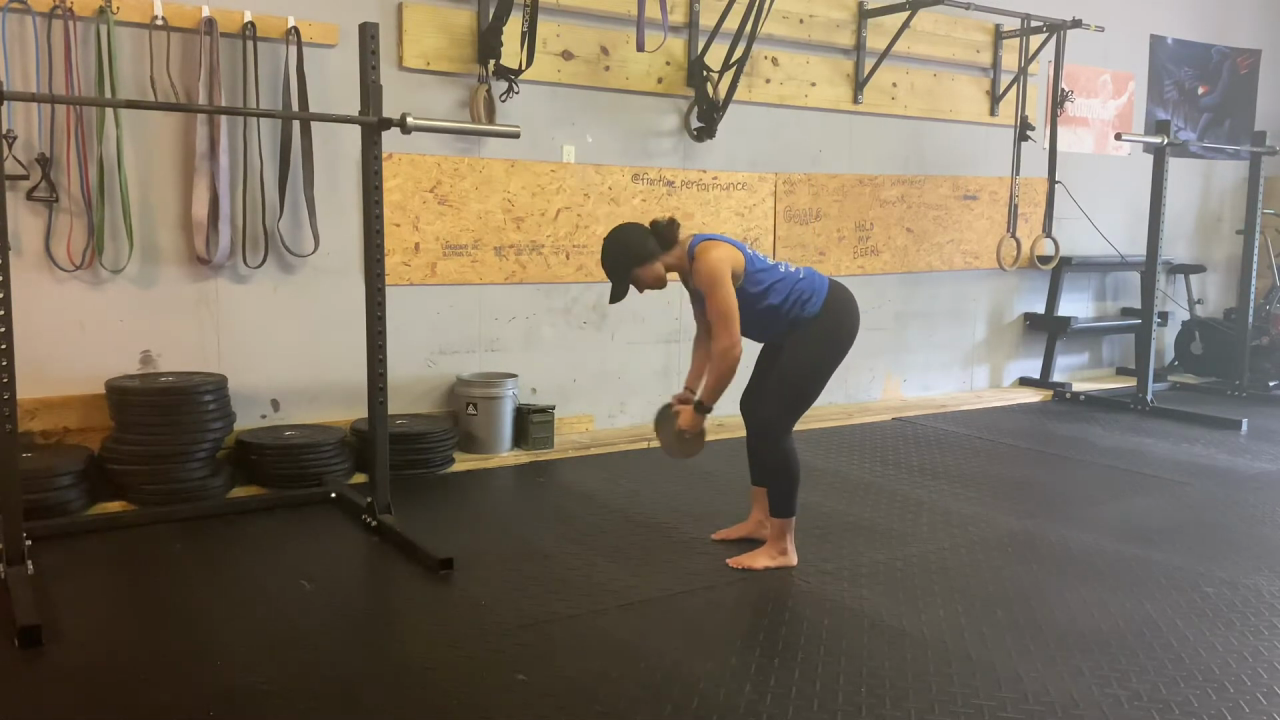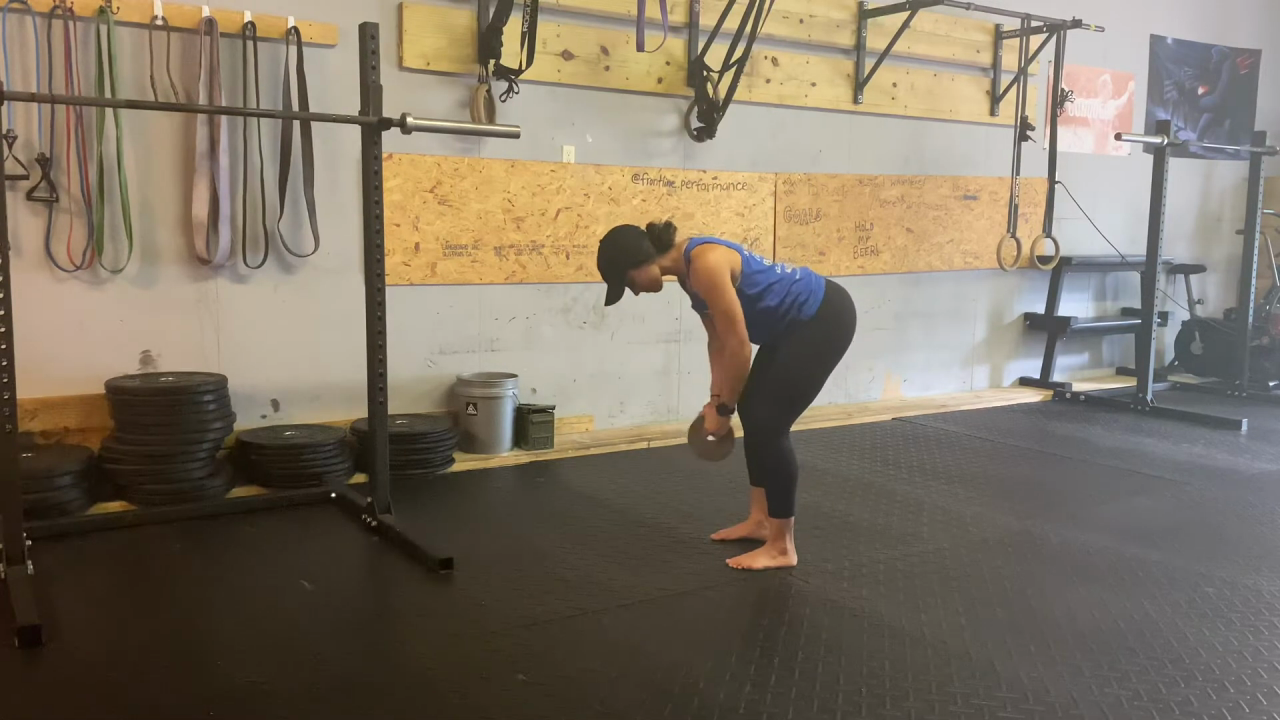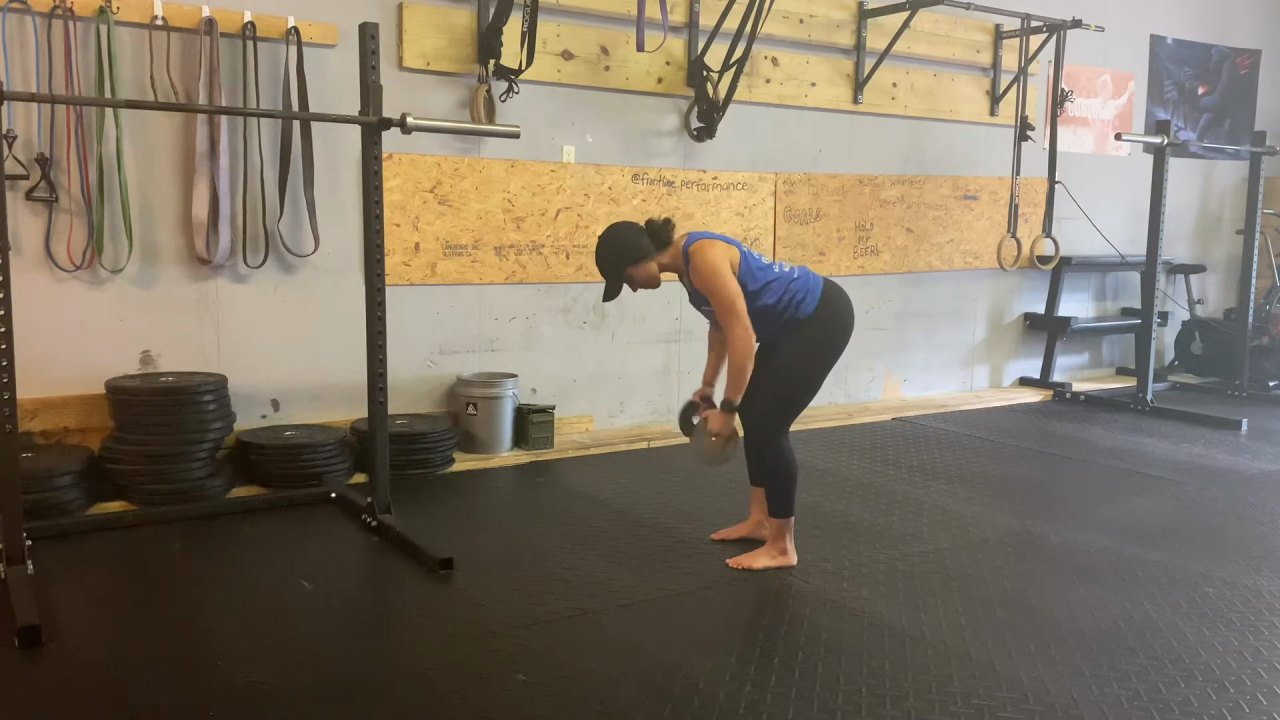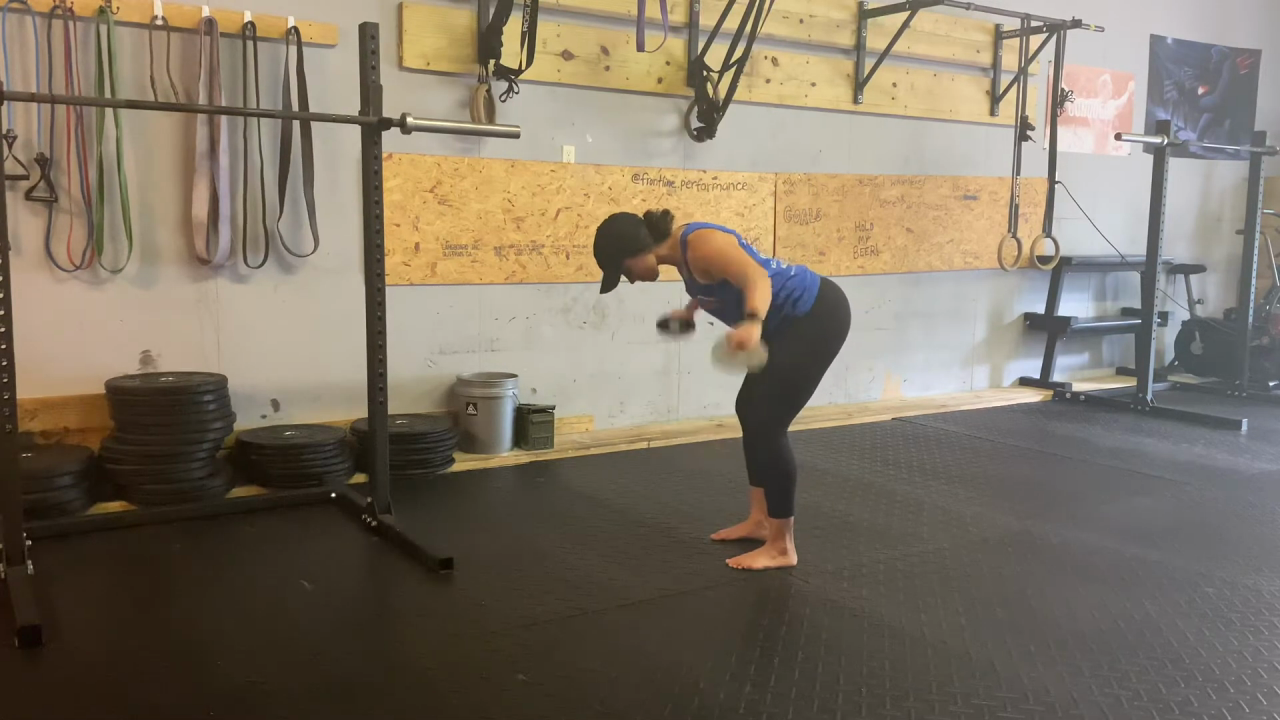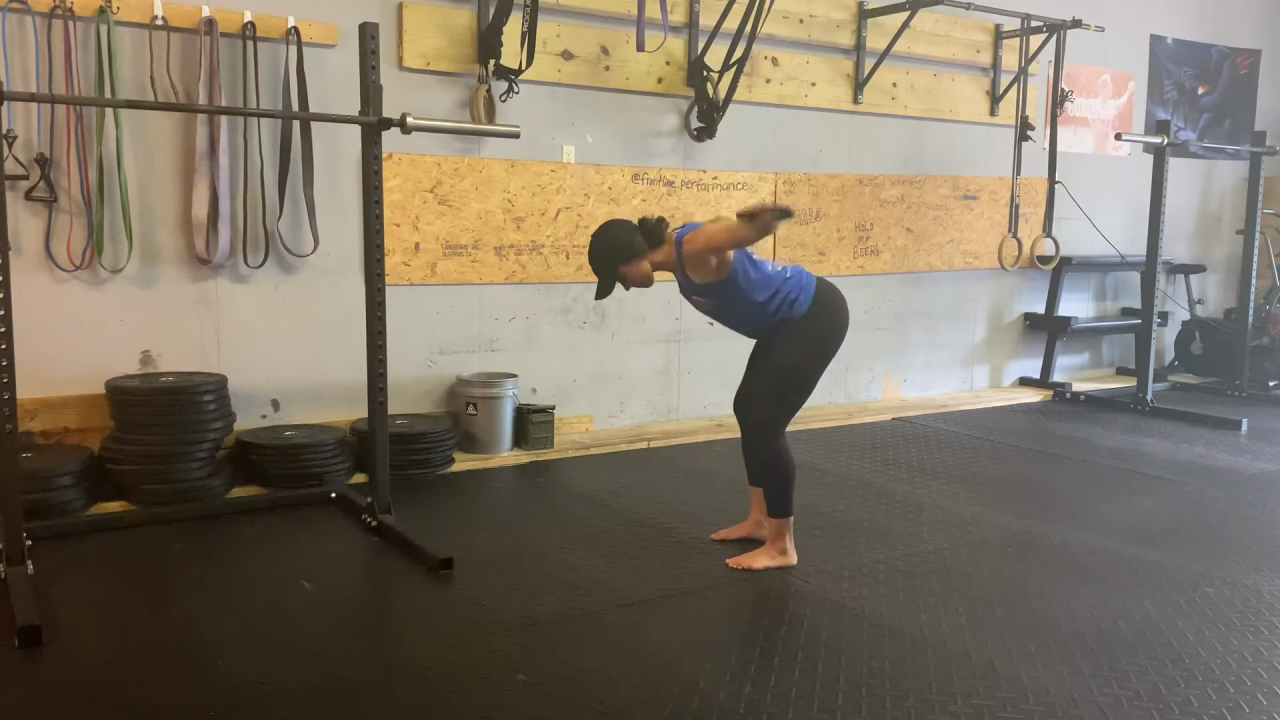
dt=0.2s
person 1, frame 1
left shoulder: (708, 261)
right shoulder: (689, 264)
left elbow: (728, 347)
right elbow: (707, 334)
left wrist: (701, 408)
right wrist: (690, 391)
left hip: (827, 318)
right hip: (800, 321)
left knee: (771, 422)
right knee: (755, 410)
left ankle: (782, 547)
right ankle: (760, 520)
person 1, frame 2
left shoulder: (705, 264)
right shoulder: (686, 268)
left elbow: (739, 346)
right elbow: (719, 337)
left wrist: (723, 409)
right wrist: (717, 398)
left hip: (825, 318)
right hip: (798, 322)
left knee: (768, 424)
right knee: (752, 412)
left ankle: (781, 546)
right ankle: (759, 519)
person 1, frame 3
left shoulder: (703, 258)
right shoulder: (685, 260)
left elbow: (743, 336)
right elbow: (722, 323)
left wrist: (728, 407)
right wrist: (706, 386)
left hip: (822, 318)
right hip: (796, 320)
left knee: (767, 423)
right knee: (753, 414)
left ankle: (782, 547)
right ankle: (759, 520)
person 1, frame 4
left shoulder: (700, 246)
right shoulder: (683, 247)
left elbow: (758, 279)
left wrist: (752, 324)
right wrist: (690, 309)
left hip: (818, 316)
right hip: (794, 319)
left knee: (766, 423)
right knee: (750, 410)
left ankle: (782, 547)
right ankle: (760, 520)
person 1, frame 5
left shoulder: (694, 248)
right shoulder: (678, 245)
left elbow: (754, 230)
right elbow: (717, 227)
left wrist: (767, 218)
left hip: (817, 316)
right hip: (792, 318)
left knee: (765, 423)
right knee: (748, 411)
left ankle: (782, 548)
right ankle: (759, 521)
